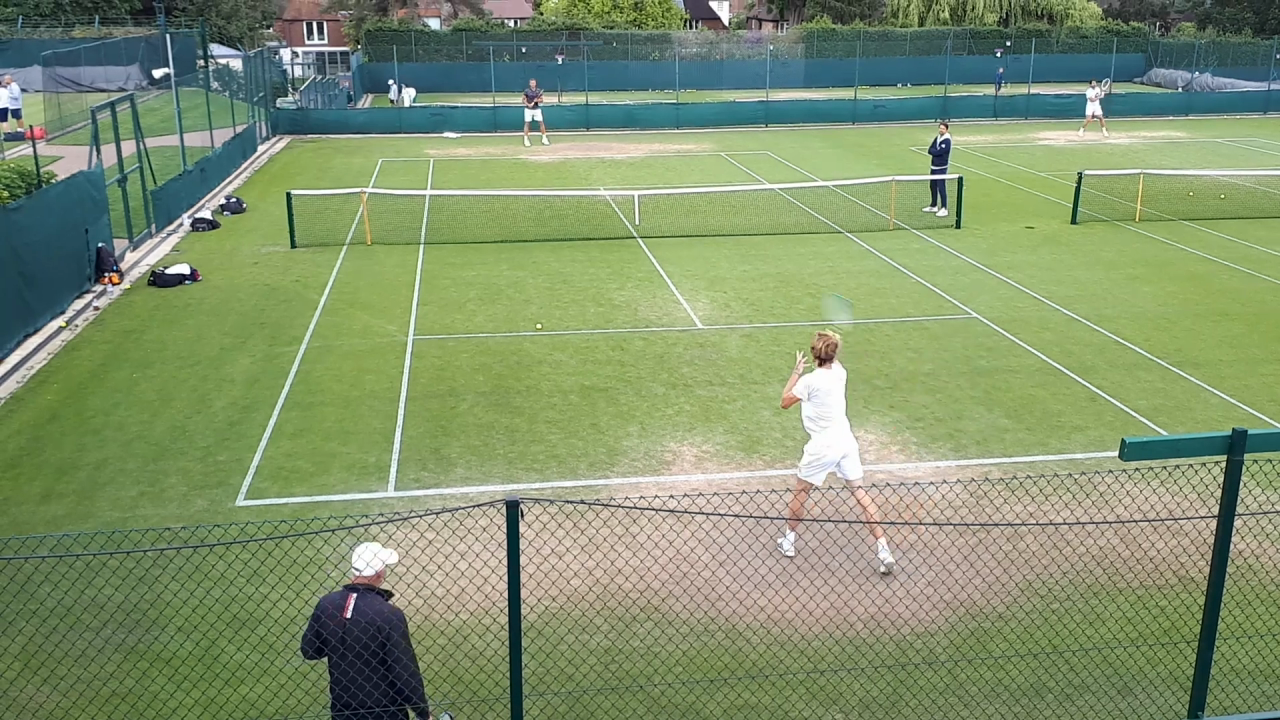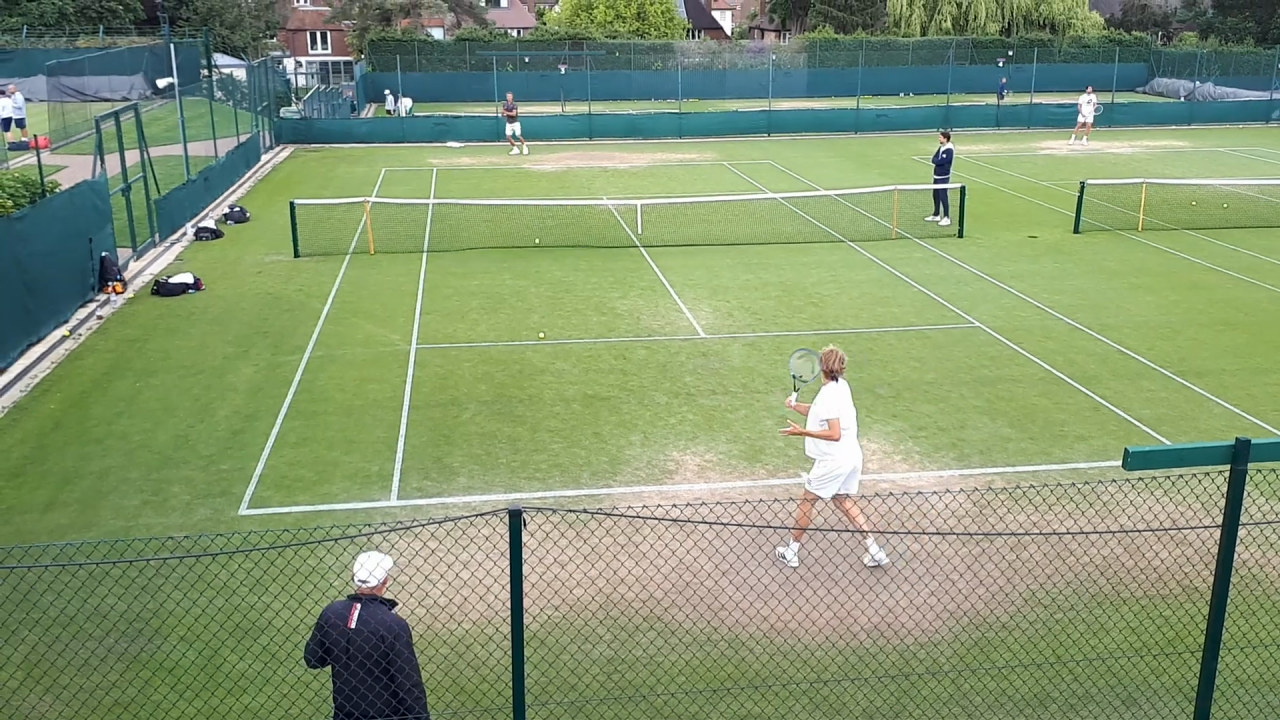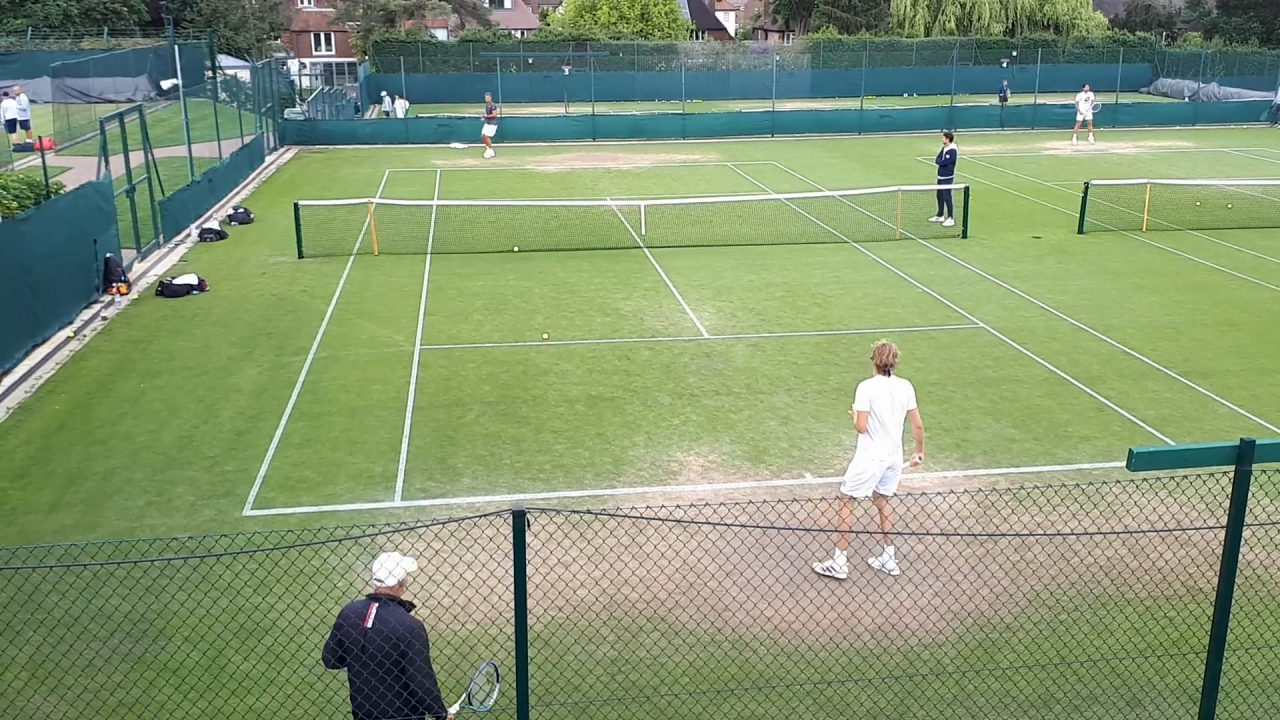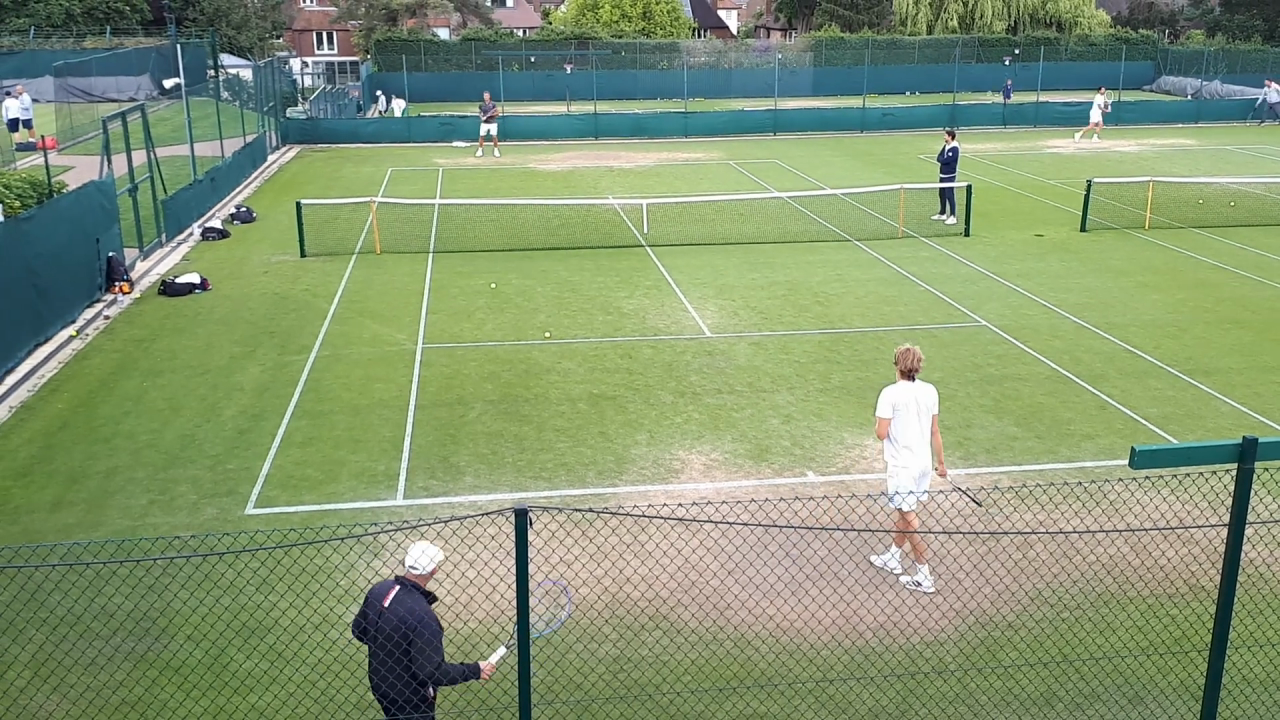
dt=0.5s
person 1, frame 1
left shoulder: (809, 380)
right shoulder: (838, 371)
left elbow: (785, 403)
left wrist: (796, 373)
left hip: (822, 447)
right hip: (845, 443)
left knee: (801, 491)
right knee: (859, 492)
left ankle: (788, 541)
right ankle: (883, 549)
person 1, frame 2
left shoulder: (829, 394)
right shoulder: (841, 387)
left elbow: (834, 434)
right elbow: (822, 412)
left wrist: (803, 432)
right wrist: (797, 405)
left hip: (834, 460)
right hip: (853, 457)
left knee: (808, 501)
right knee: (843, 502)
left ankle: (791, 552)
right ankle: (875, 550)
person 1, frame 3
left shoulder: (866, 387)
right shoulder: (905, 386)
left elbow: (862, 427)
right elbow: (918, 425)
left wrist: (855, 417)
right wrist: (919, 451)
left hip: (870, 458)
right hip: (893, 457)
left knee: (846, 503)
right knee: (882, 503)
left ankle: (839, 562)
right ankle: (889, 558)
person 1, frame 4
left shoulder: (890, 393)
right shoulder: (930, 391)
left elbow: (882, 434)
right elbow: (935, 432)
left wrist: (878, 424)
right wrist: (940, 462)
left hip: (902, 465)
right hip: (923, 464)
left knee: (909, 518)
right knee: (904, 512)
left ankle: (924, 577)
right ankle: (893, 558)
